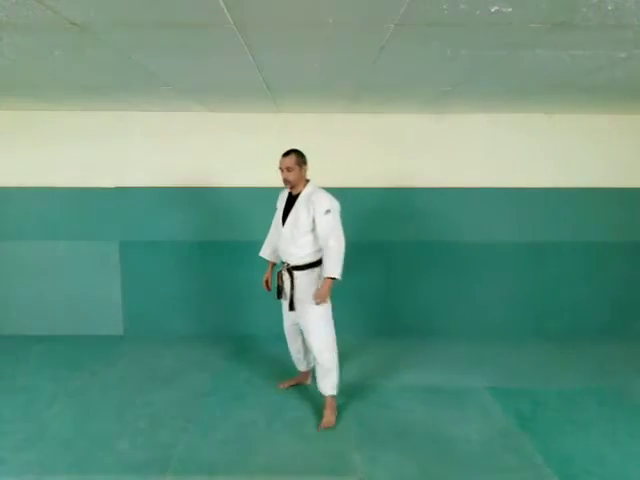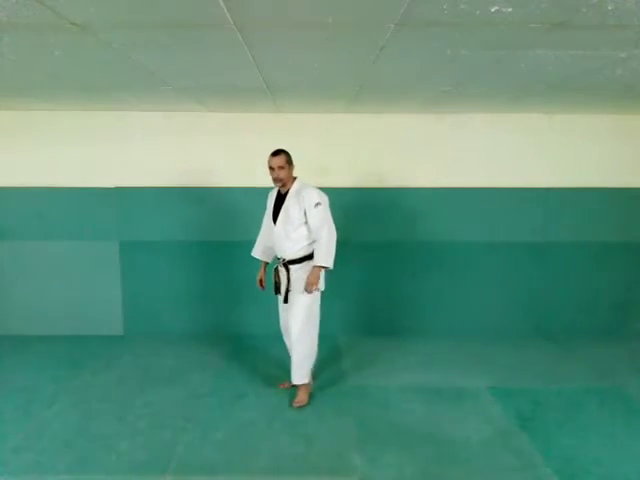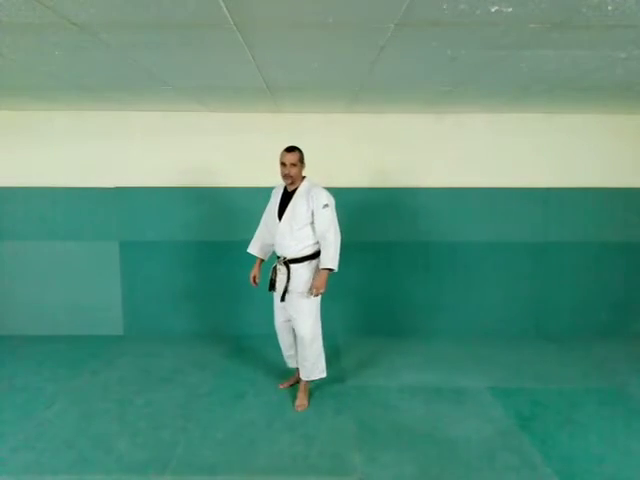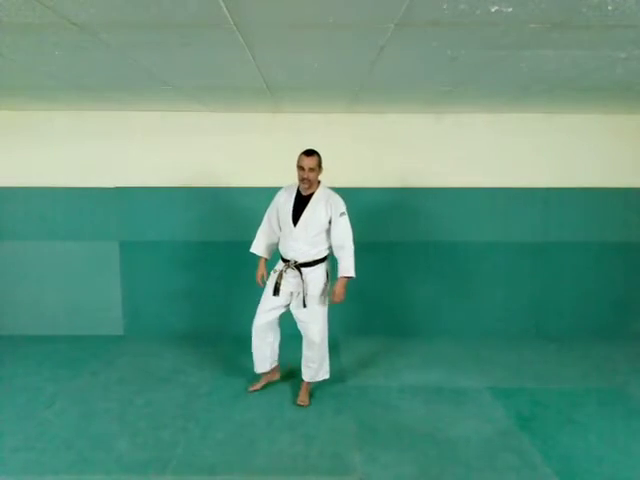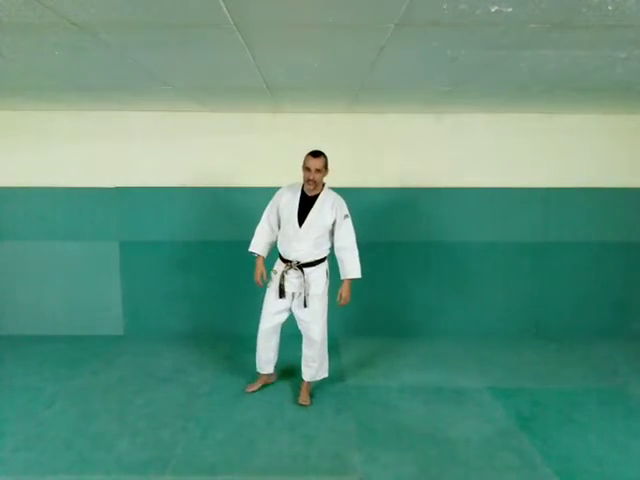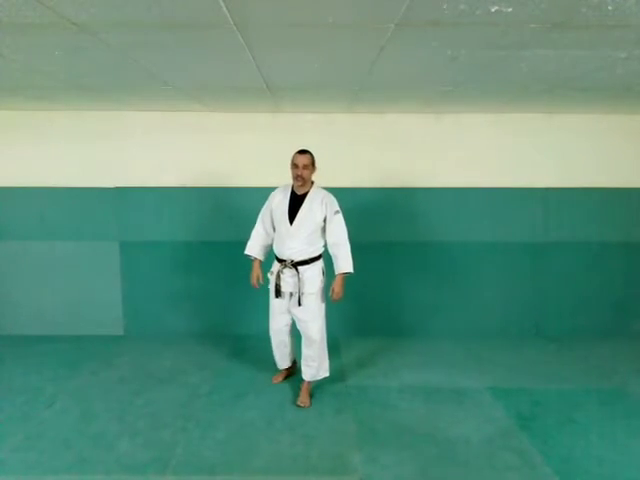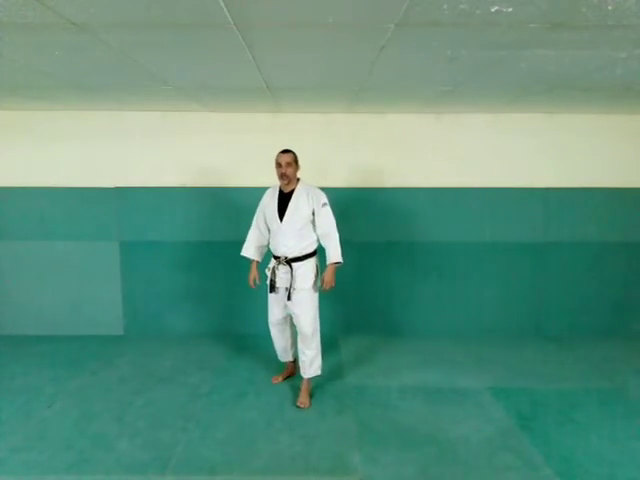
dt=0.4s
person 1, frame 1
left shoulder: (321, 200)
right shoulder: (284, 196)
left elbow: (333, 243)
left wrist: (327, 281)
right wrist: (270, 267)
left hip: (311, 277)
right hip: (288, 275)
left knee: (319, 338)
right knee: (292, 330)
left ankle: (330, 403)
right ankle: (304, 374)
person 1, frame 2
left shoulder: (310, 195)
right shoulder: (273, 196)
left elbow: (325, 234)
right elbow: (268, 233)
left wrist: (317, 270)
right wrist: (263, 266)
left hip: (306, 271)
right hip: (284, 271)
left knee: (300, 328)
right knee: (288, 327)
left ankle: (303, 385)
right ankle: (302, 376)
person 1, frame 3
left shoulder: (317, 195)
right shoulder: (277, 193)
left elbow: (330, 237)
right elbow: (267, 230)
left wrist: (323, 273)
right wrist: (258, 263)
left hip: (306, 271)
right hip: (282, 270)
left knee: (306, 329)
right knee: (283, 324)
left ankle: (305, 384)
right ankle: (299, 370)
person 1, frame 4
left shoulder: (332, 201)
right shoulder: (284, 195)
left elbow: (343, 242)
right elbow: (269, 228)
left wrist: (342, 280)
right wrist: (262, 261)
left hip: (313, 274)
right hip: (284, 271)
left knee: (314, 332)
right knee: (263, 321)
left ankle: (307, 384)
right ankle: (270, 370)
person 1, frame 5
left shoulder: (335, 203)
right shoulder: (285, 194)
left elbow: (346, 244)
right elbow: (267, 227)
left wrist: (347, 282)
right wrist: (260, 260)
left hip: (314, 275)
right hip: (283, 271)
left knee: (314, 331)
right knee: (268, 325)
left ankle: (307, 383)
right ankle: (266, 373)
person 1, frame 6
left shoulder: (325, 200)
right shoulder: (277, 196)
left elbow: (338, 240)
right elbow: (263, 230)
left wrist: (340, 277)
right wrist: (256, 263)
left hip: (310, 273)
right hip: (280, 271)
left knee: (312, 329)
right knee: (278, 327)
left ankle: (307, 383)
right ankle: (287, 365)
person 1, frame 7
left shoulder: (314, 196)
right shoulder: (269, 197)
left elbow: (329, 233)
right elbow: (259, 231)
left wrist: (330, 268)
right wrist: (254, 264)
left hip: (304, 269)
right hip: (277, 268)
left knee: (307, 325)
right knee: (277, 321)
left ankle: (306, 383)
right ankle: (290, 365)
